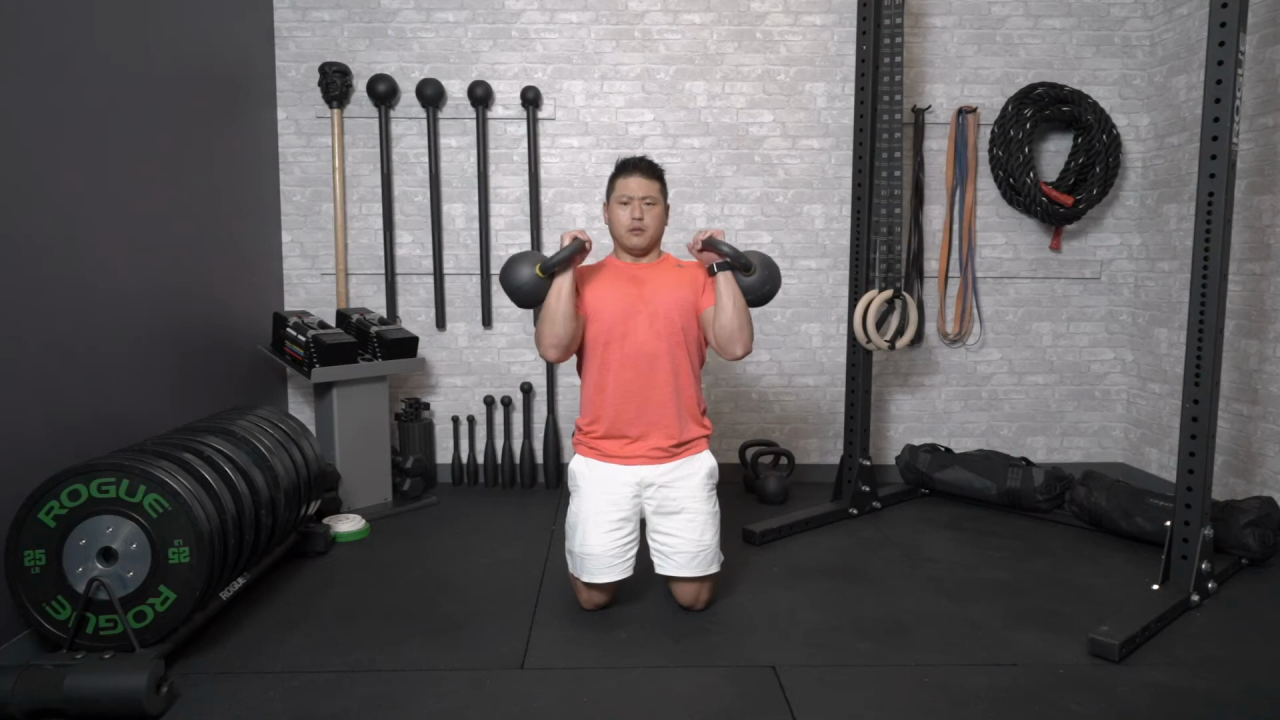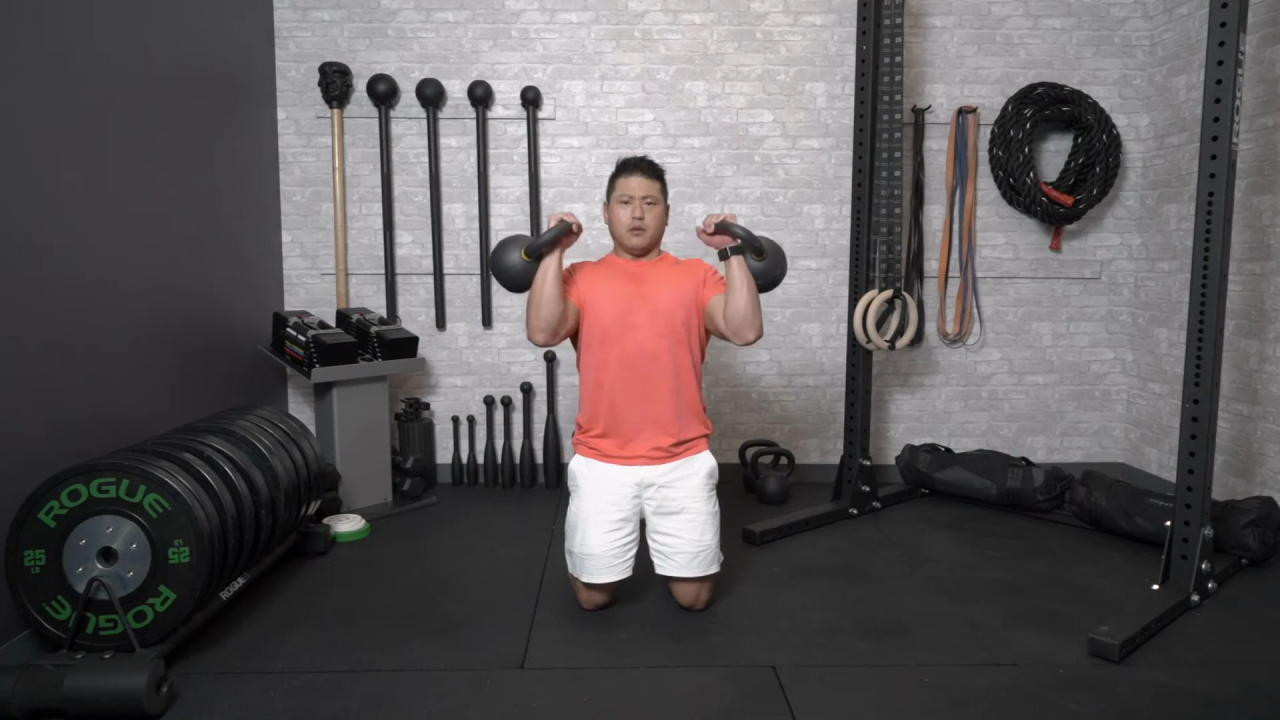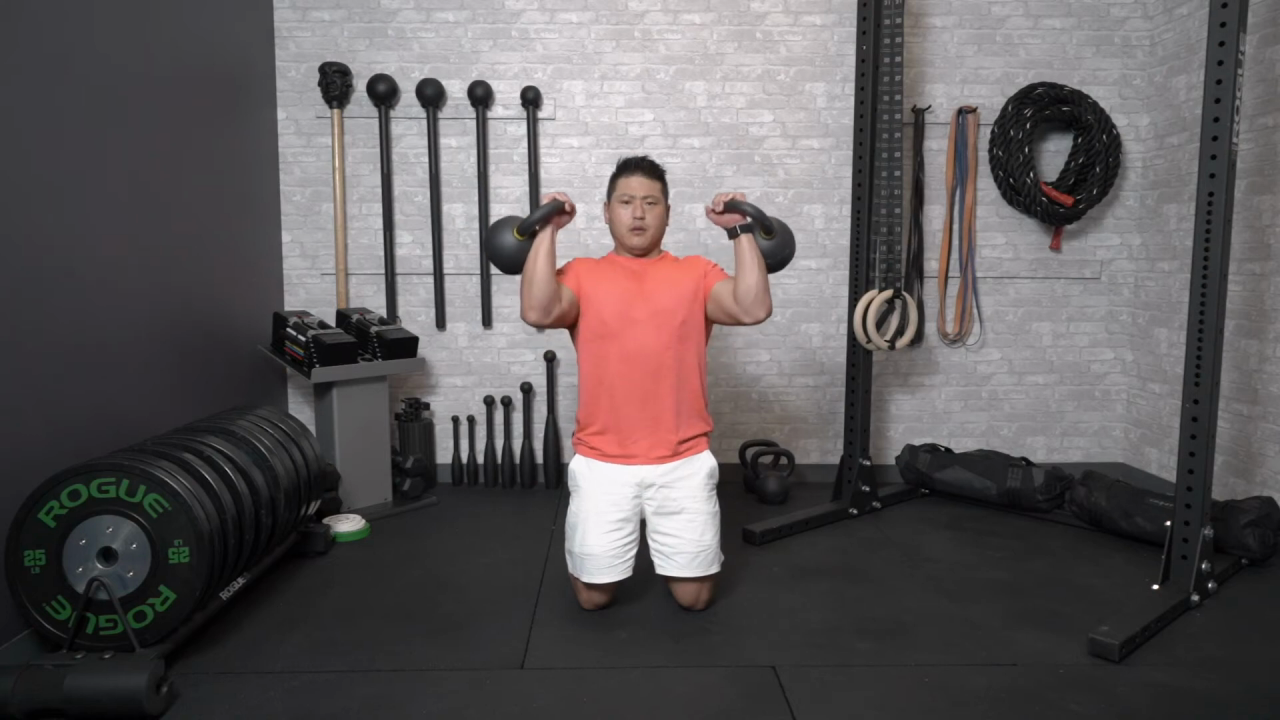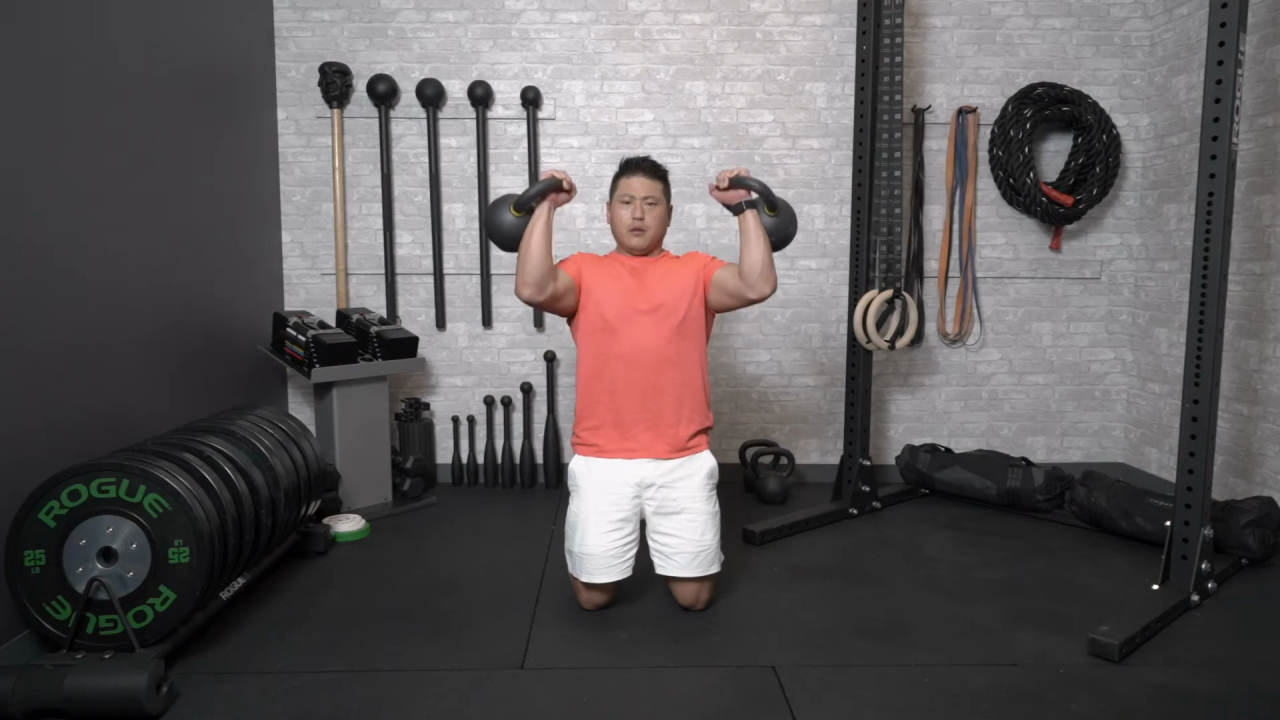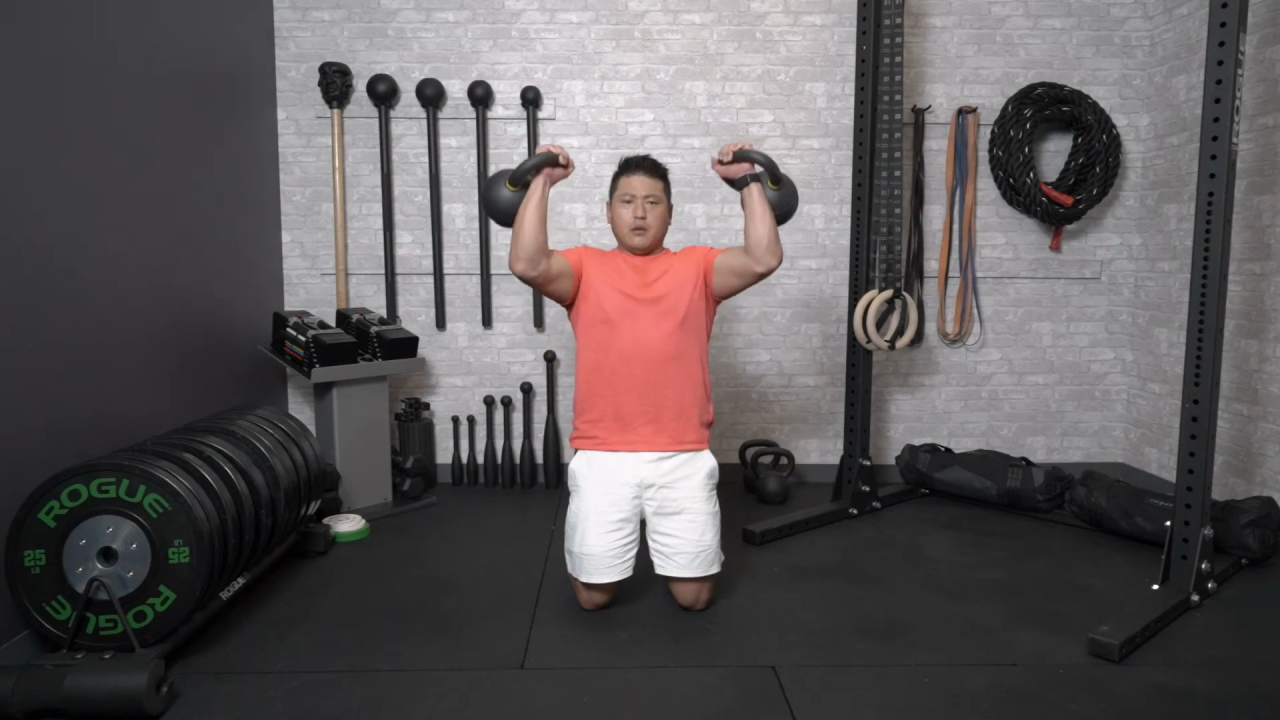
dt=0.3s
person 1, frame 1
left shoulder: (696, 276)
right shoulder: (583, 279)
left elbow: (737, 346)
right elbow: (552, 348)
left wrist: (722, 266)
right wrist: (565, 266)
left hip: (682, 460)
right hip: (602, 461)
left knee: (695, 595)
right knee: (594, 594)
left ankle: (663, 545)
right ankle: (609, 549)
person 1, frame 2
left shoulder: (696, 275)
right shoulder: (581, 277)
left elbow: (746, 331)
right elbow: (542, 332)
left wrist: (731, 251)
right wrist: (554, 251)
left hip: (682, 461)
right hip: (601, 462)
left knee: (694, 594)
right knee: (594, 593)
left ankle: (665, 544)
right ankle: (616, 547)
person 1, frame 3
left shoulder: (696, 273)
right shoulder: (583, 274)
left elbow: (754, 308)
right elbow: (537, 311)
left wrist: (741, 229)
right wrist: (547, 230)
left hip: (682, 460)
right hip: (602, 461)
left knee: (694, 594)
right knee: (594, 594)
left ankle: (666, 546)
right ankle: (616, 545)
person 1, frame 4
left shoulder: (696, 270)
right shoulder: (584, 270)
left elbow: (758, 285)
right elbow: (532, 289)
left wrist: (744, 206)
right wrist: (545, 207)
left hip: (682, 460)
right hip: (602, 460)
left knee: (694, 593)
right knee: (594, 593)
left ankle: (667, 545)
right ankle: (617, 544)
person 1, frame 5
left shoulder: (696, 267)
right shoulder: (585, 268)
left elbow: (764, 259)
right elbow: (526, 264)
left wrist: (749, 180)
right wrist: (541, 181)
left hip: (682, 457)
right hip: (603, 457)
left knee: (694, 593)
right knee: (593, 593)
left ankle: (664, 546)
right ankle: (607, 549)
